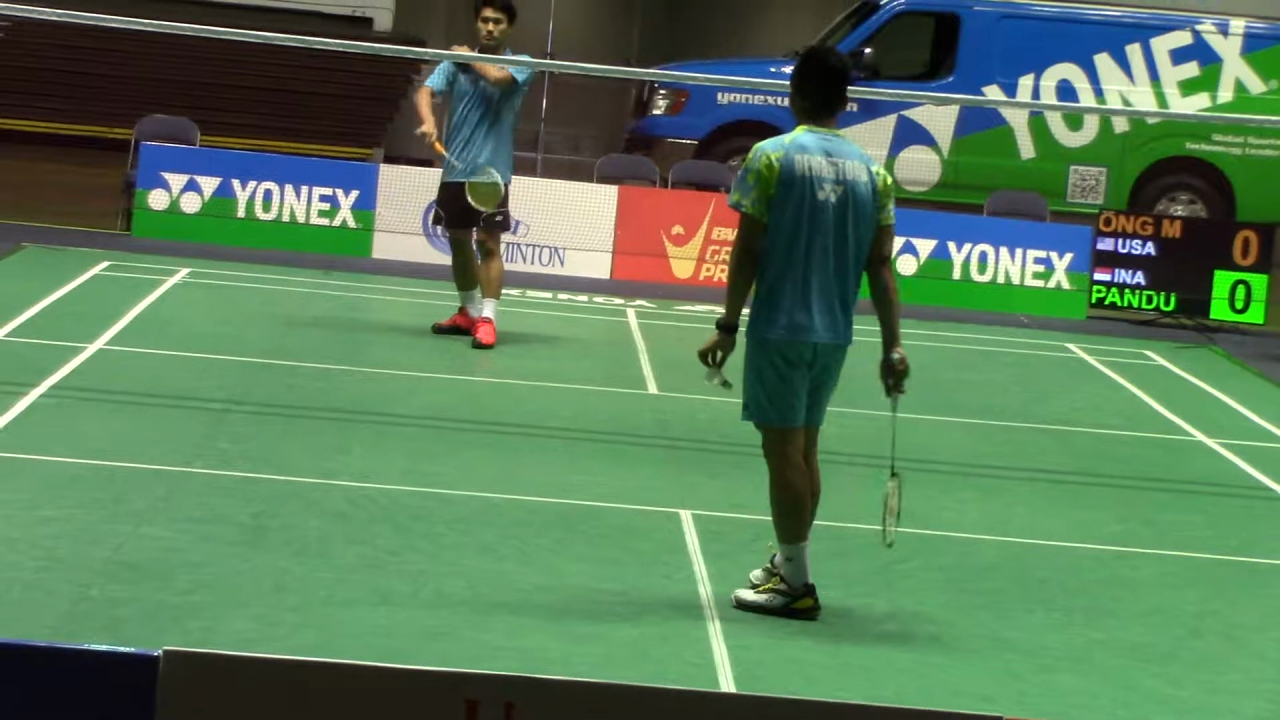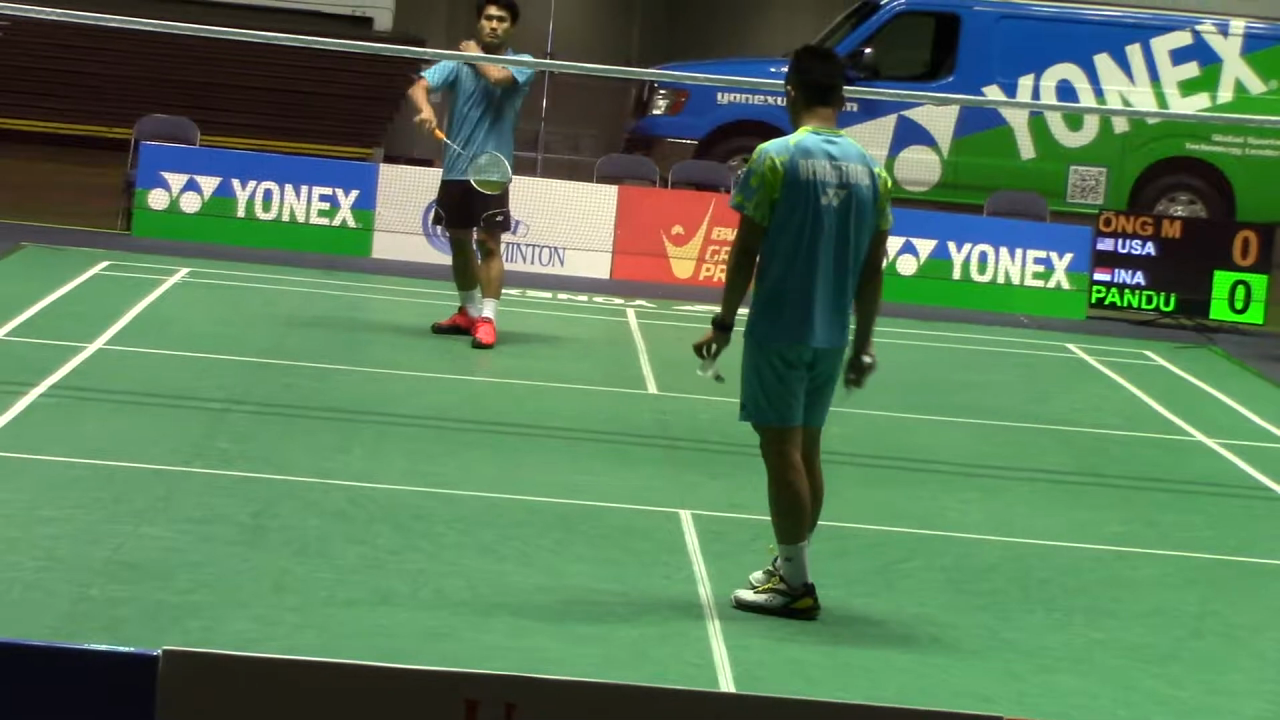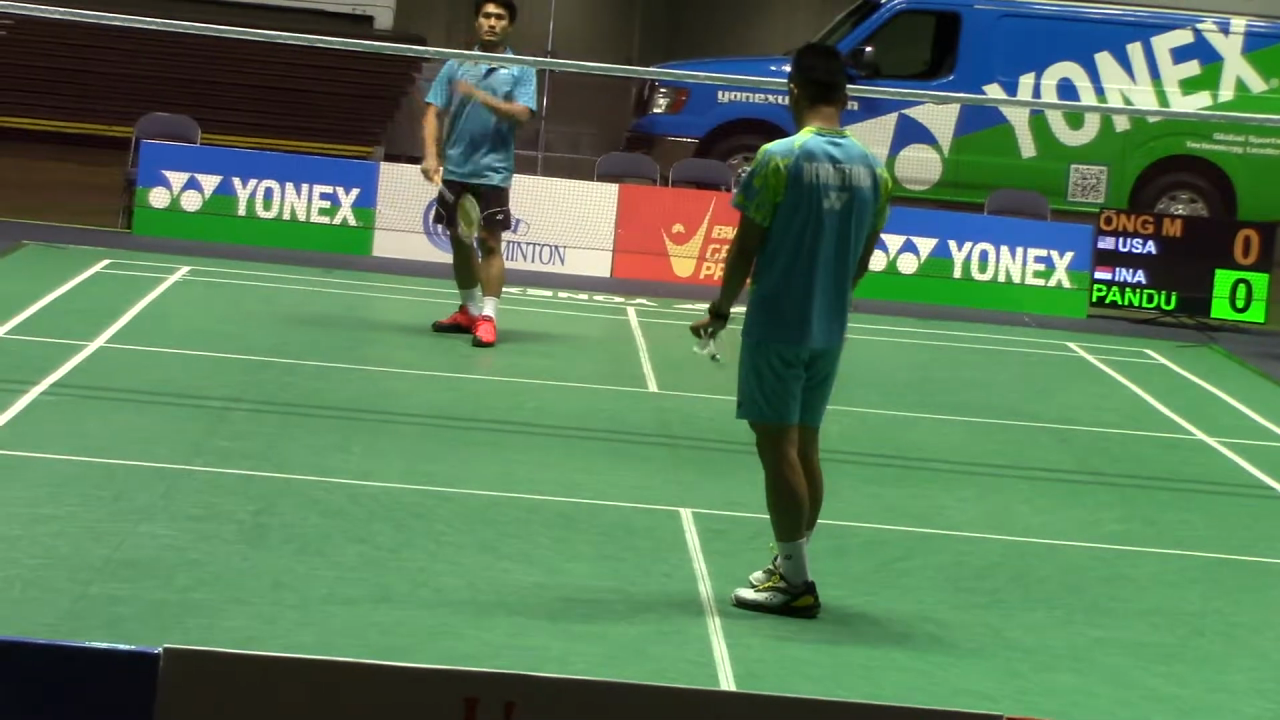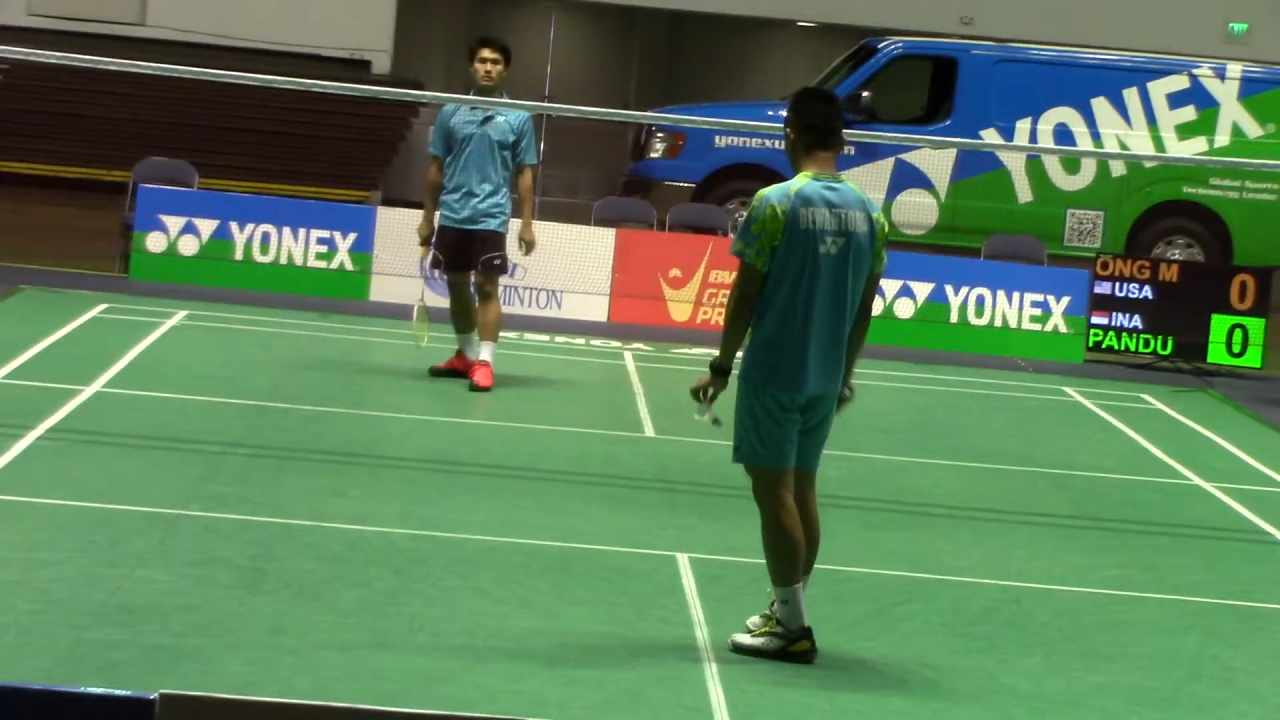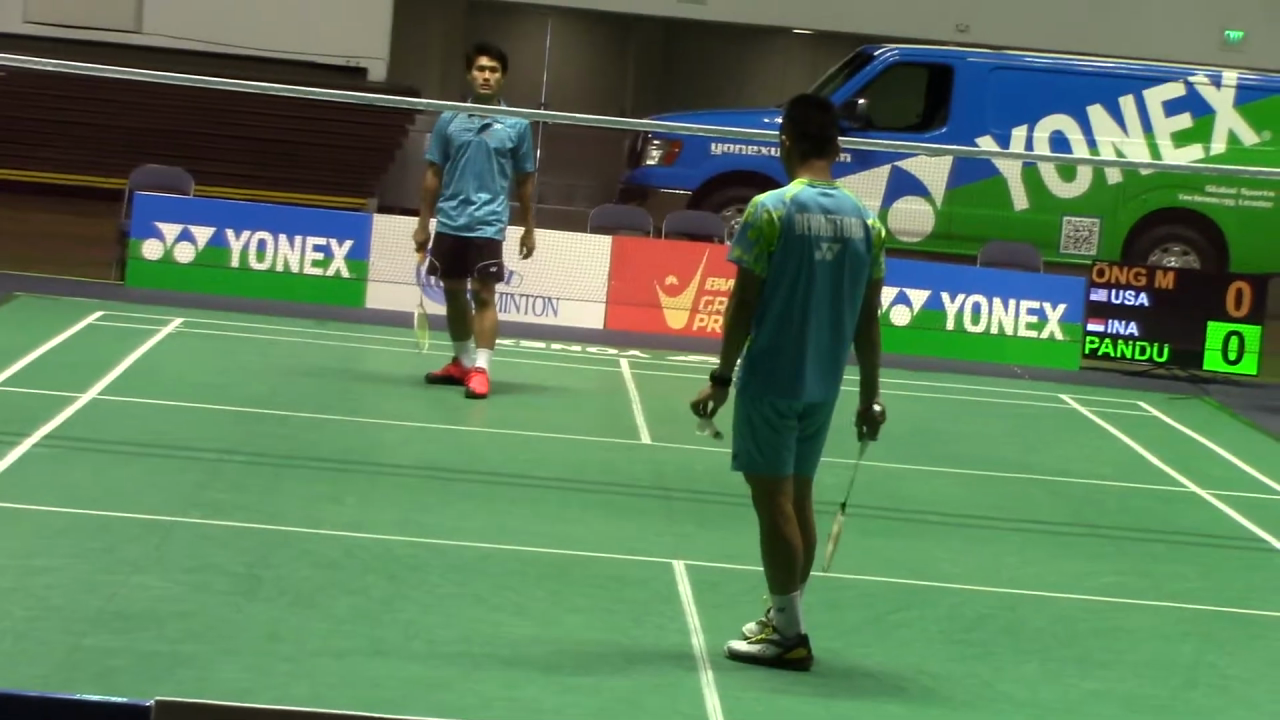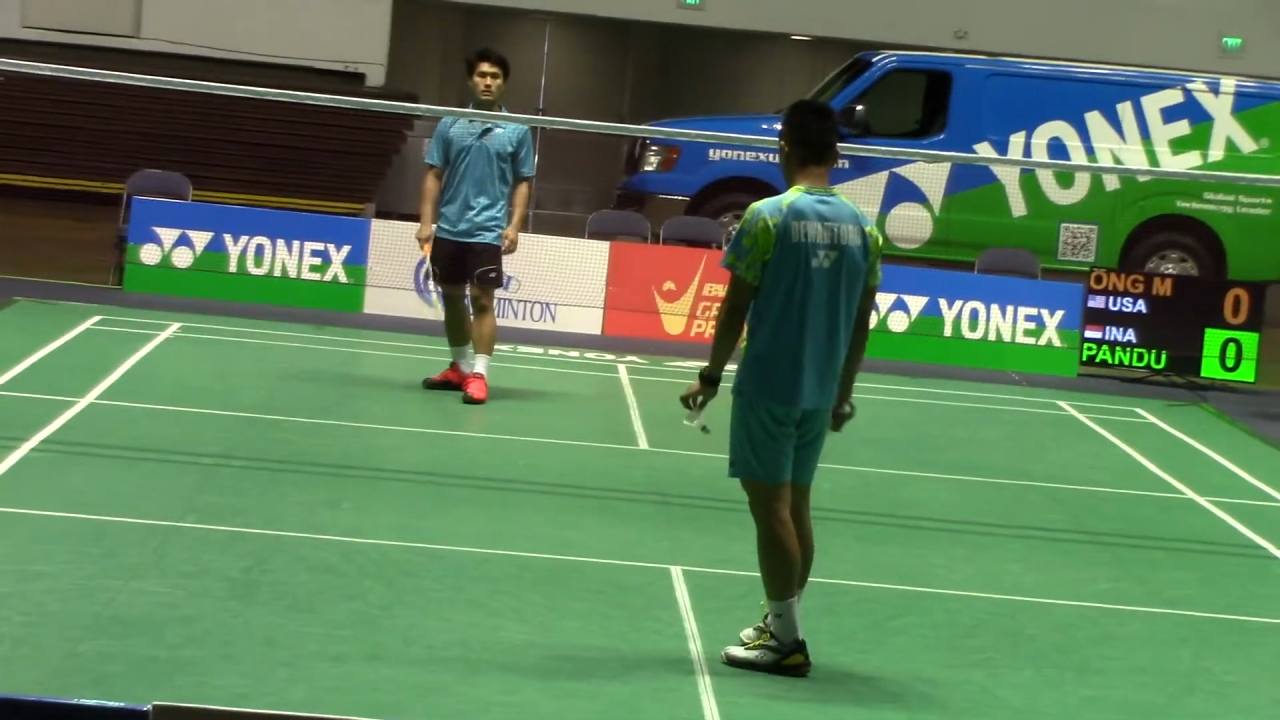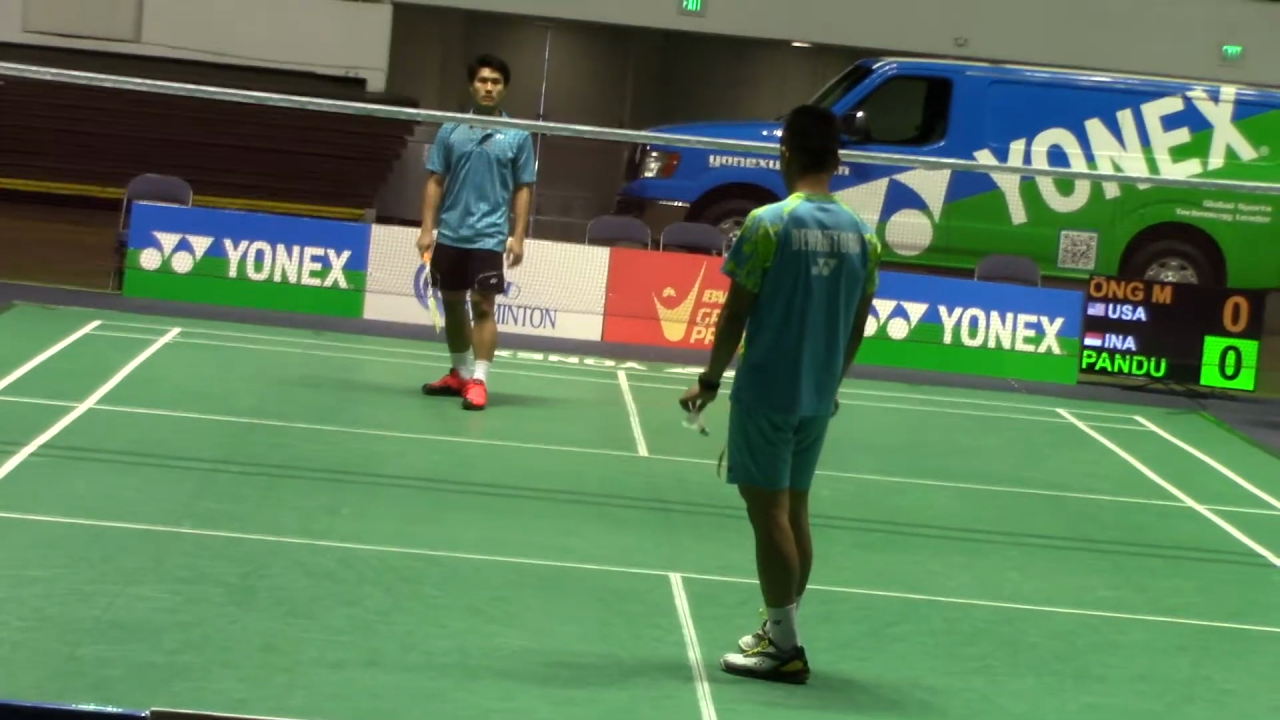
dt=0.3s
person 1, frame 1
left shoulder: (771, 155)
right shoulder: (870, 169)
left elbow: (747, 250)
right elbow: (880, 264)
left wrist: (726, 325)
right wrist: (892, 345)
left hip: (780, 328)
right hip: (833, 334)
left knee: (783, 450)
right knee: (804, 449)
left ankle: (796, 585)
right ankle: (786, 565)
person 1, frame 2
left shoulder: (774, 156)
right shoulder: (871, 169)
left elbow: (746, 252)
right elbow: (872, 268)
left wrist: (723, 322)
right wrist: (862, 344)
left hip: (779, 330)
right hip: (831, 336)
left knee: (781, 450)
right knee: (805, 450)
left ankle: (795, 585)
right ankle: (788, 567)
person 1, frame 3
left shoulder: (779, 157)
right shoulder: (872, 169)
left elbow: (747, 247)
right elbow: (862, 259)
left wrist: (719, 309)
left hip: (776, 328)
right hip: (828, 333)
left knee: (777, 447)
right knee: (804, 447)
left ankle: (795, 581)
right ankle: (789, 566)
person 1, frame 4
left shoulder: (775, 201)
right shoulder: (869, 214)
left elbow: (746, 295)
right elbow: (863, 308)
left wrist: (721, 365)
left hip: (773, 373)
right hip: (824, 379)
left knee: (774, 492)
right knee: (801, 491)
left ankle: (792, 627)
right ankle: (786, 611)
person 1, frame 5
left shoulder: (770, 208)
right shoulder: (864, 220)
left elbow: (744, 303)
right elbow: (867, 317)
left wrist: (721, 377)
right wrist: (870, 394)
left hip: (770, 380)
right hip: (822, 385)
left knee: (772, 500)
right knee: (798, 498)
left ankle: (788, 635)
right ankle: (782, 619)
person 1, frame 6
left shoulder: (768, 215)
right shoulder: (862, 227)
left elbow: (736, 308)
right elbow: (861, 322)
left wrist: (710, 375)
right wrist: (843, 392)
left hip: (768, 386)
right hip: (819, 391)
left knee: (771, 506)
right knee: (795, 505)
left ankle: (786, 640)
right ankle: (780, 624)
person 1, frame 7
left shoulder: (769, 222)
right shoulder: (861, 234)
left elbow: (736, 313)
right elbow: (856, 325)
left wrist: (709, 379)
left hip: (766, 392)
right hip: (815, 396)
left knee: (768, 512)
right knee: (794, 511)
left ankle: (784, 647)
right ankle: (778, 632)
person 2, frame 1
left shoulder: (520, 64)
right shoulder: (455, 63)
left elbow: (496, 77)
right elbow: (424, 91)
left wrist: (470, 57)
right wrist: (427, 118)
left hip: (491, 172)
right hip: (454, 170)
left knee: (488, 244)
right knee: (458, 242)
left ankle: (487, 320)
right ankle: (468, 313)
person 2, frame 2
left shoulder: (522, 64)
right shoulder: (457, 62)
left elbow: (497, 77)
right elbow: (418, 87)
left wrist: (475, 54)
right wrist: (426, 109)
right hip: (455, 169)
left knee: (489, 244)
right knee: (459, 241)
left ankle: (487, 319)
right ankle: (468, 312)
person 2, frame 3
left shoulder: (521, 70)
right shoulder: (455, 66)
left elbow: (521, 114)
right elbow: (434, 113)
left wrist: (481, 96)
right wrist: (431, 155)
left hip: (493, 173)
right hip: (455, 171)
left knee: (490, 243)
right knee: (459, 242)
left ankle: (488, 317)
right ankle: (468, 310)
person 2, frame 4
left shoulder: (519, 117)
right shoulder: (451, 112)
left elbow: (525, 172)
right elbow: (436, 167)
left wrist: (526, 223)
right wrist: (427, 218)
left hip: (489, 218)
right hip: (451, 217)
left knee: (487, 287)
right knee: (457, 286)
left ankle: (485, 362)
right ankle: (465, 355)
person 2, frame 5
left shoulder: (517, 125)
right shoulder: (448, 120)
left elbow: (525, 180)
right elbow: (433, 174)
left wrist: (528, 230)
right wrist: (423, 224)
left hip: (487, 225)
right hip: (448, 223)
left knee: (484, 295)
right knee: (454, 293)
left ankle: (481, 369)
right ankle: (462, 362)
person 2, frame 6
left shoulder: (517, 131)
right shoulder: (449, 124)
left elbow: (522, 183)
right elbow: (434, 175)
left wrist: (514, 226)
right wrist: (426, 222)
left hip: (487, 231)
right hip: (448, 229)
left knee: (482, 300)
right knee: (452, 298)
left ankle: (479, 375)
right ankle: (460, 367)
person 2, frame 7
left shoulder: (517, 136)
right shoulder: (450, 130)
left elbow: (522, 190)
right elbow: (435, 183)
left wrist: (518, 237)
right wrist: (427, 230)
left hip: (488, 237)
right hip: (449, 235)
left knee: (483, 306)
right knee: (452, 304)
left ankle: (479, 381)
right ankle: (459, 374)
